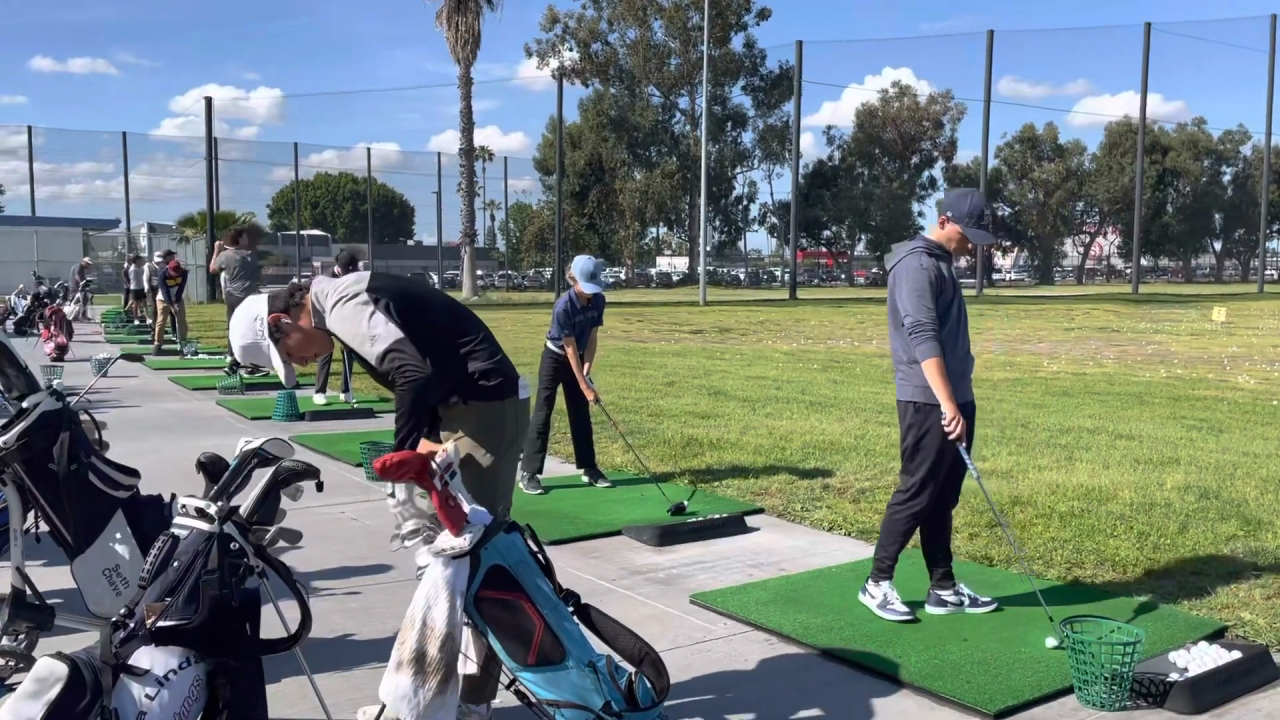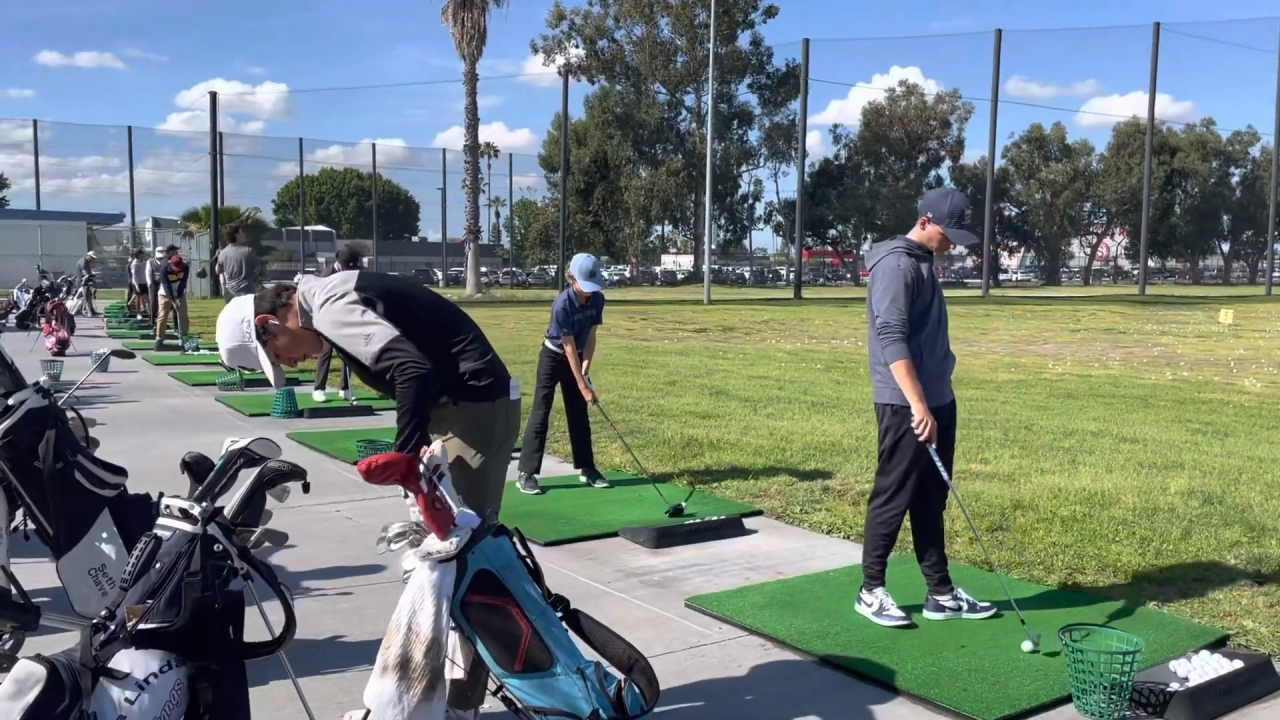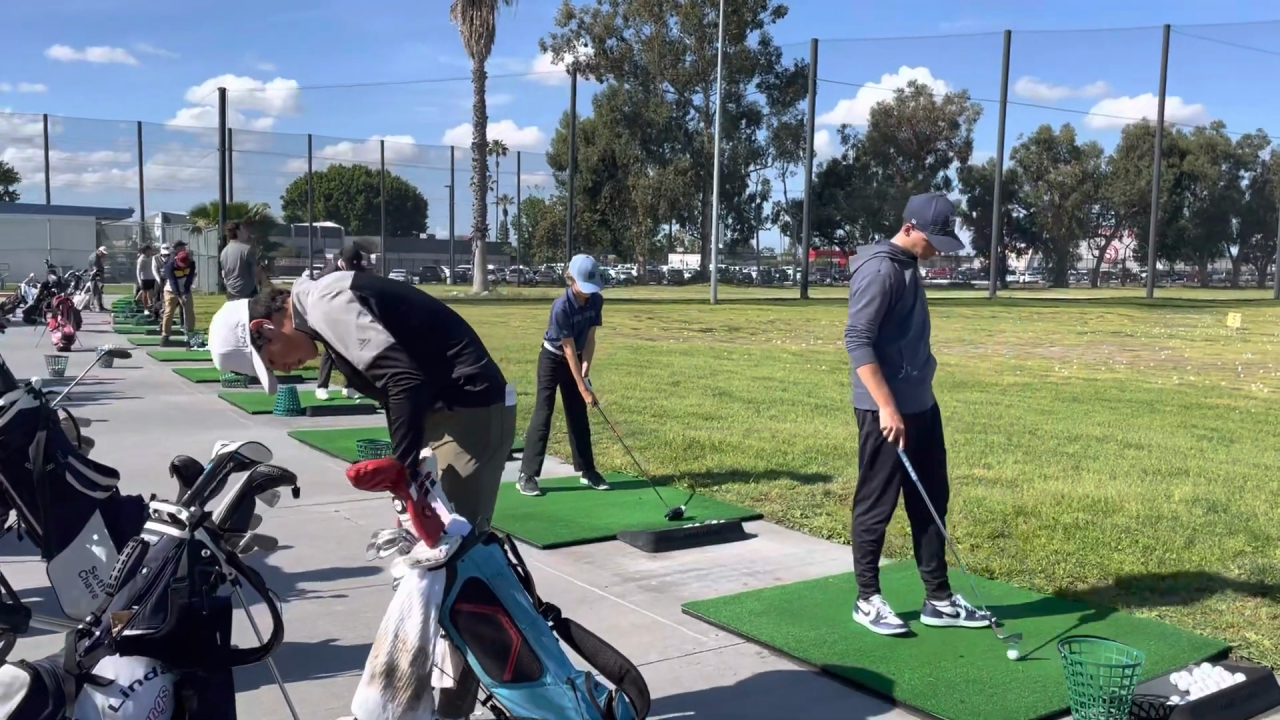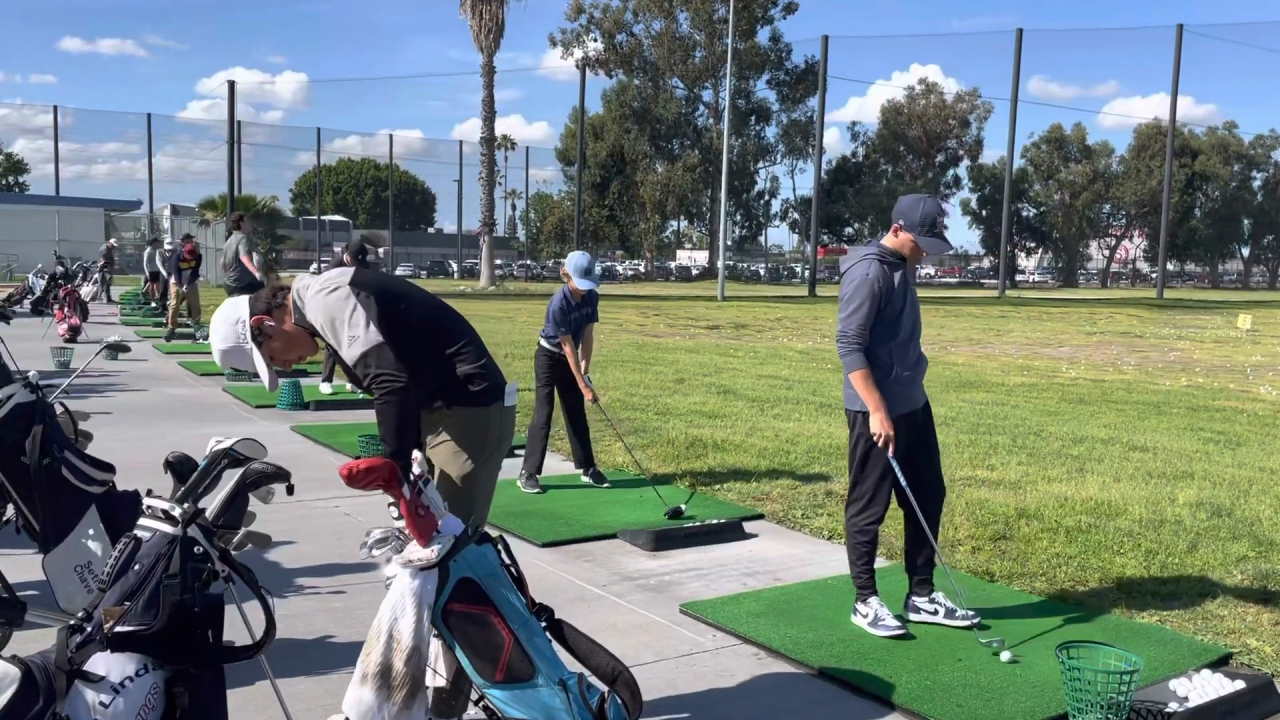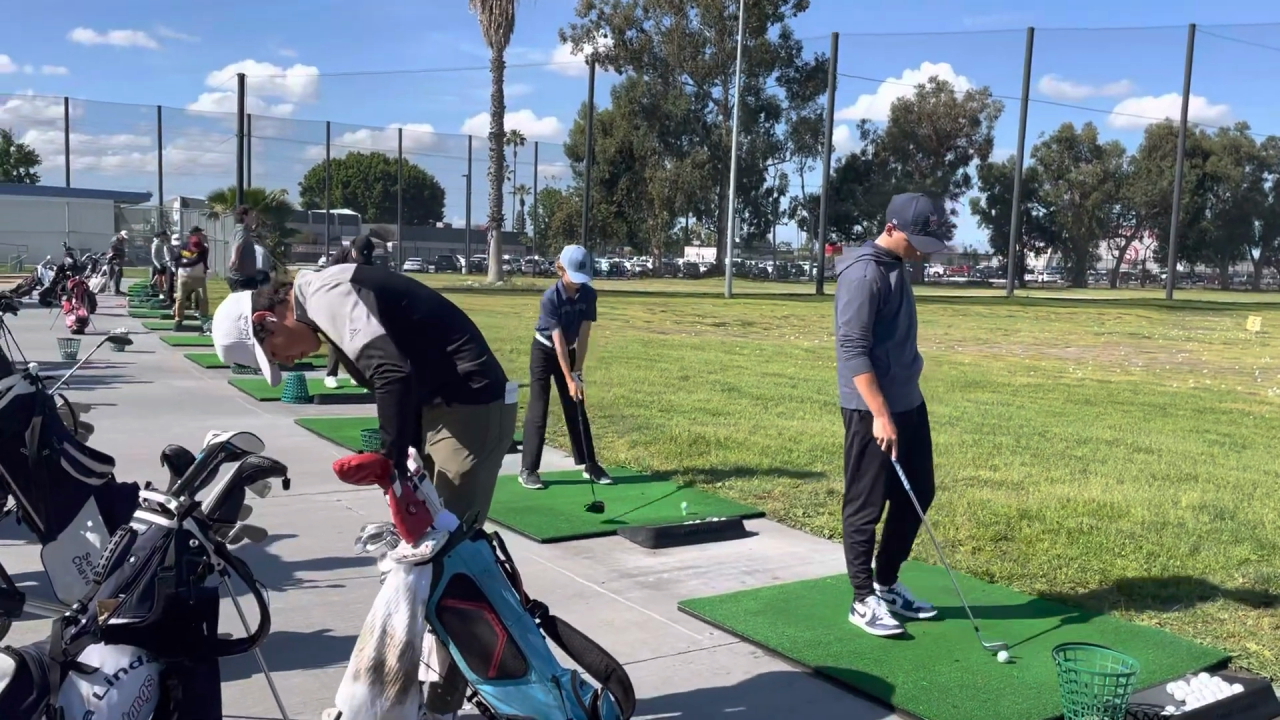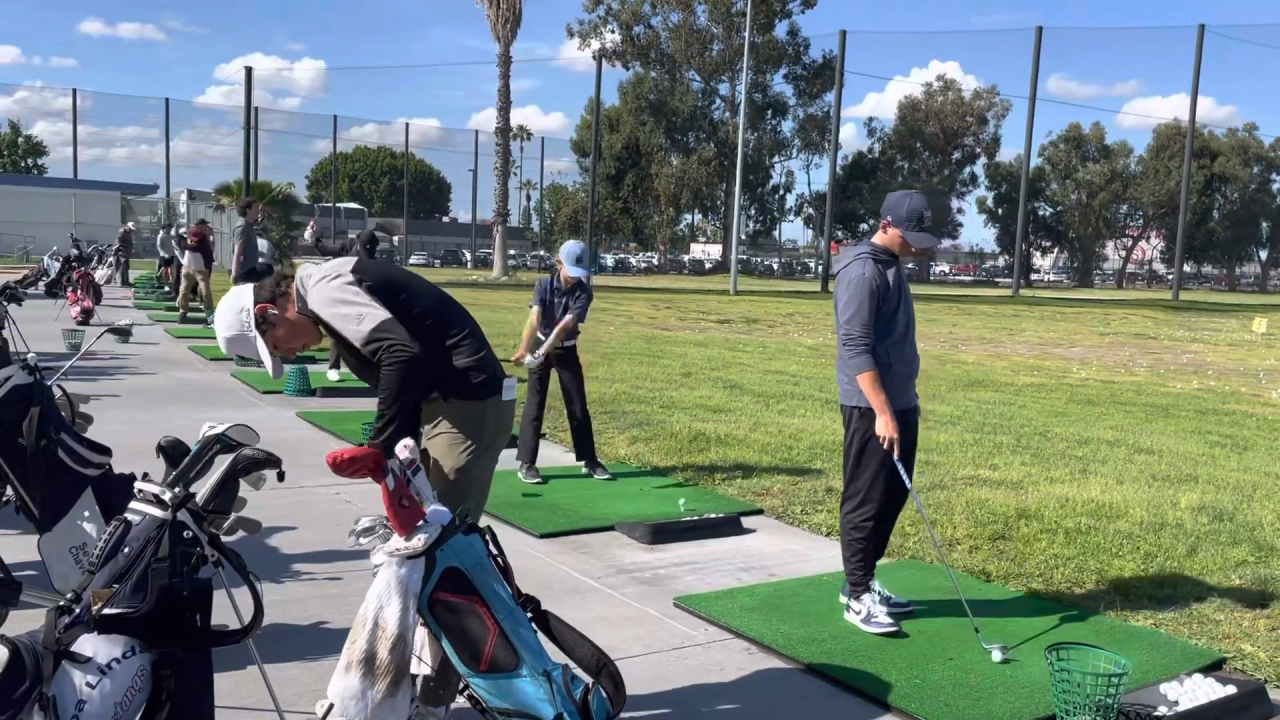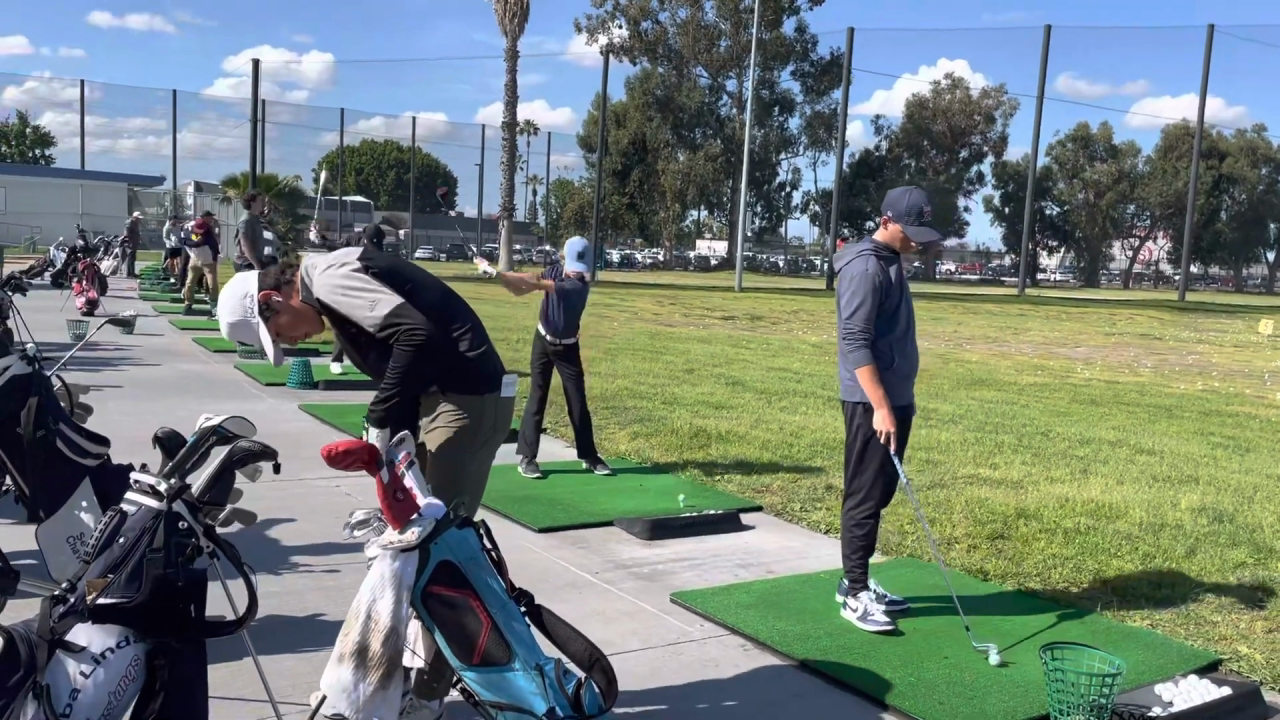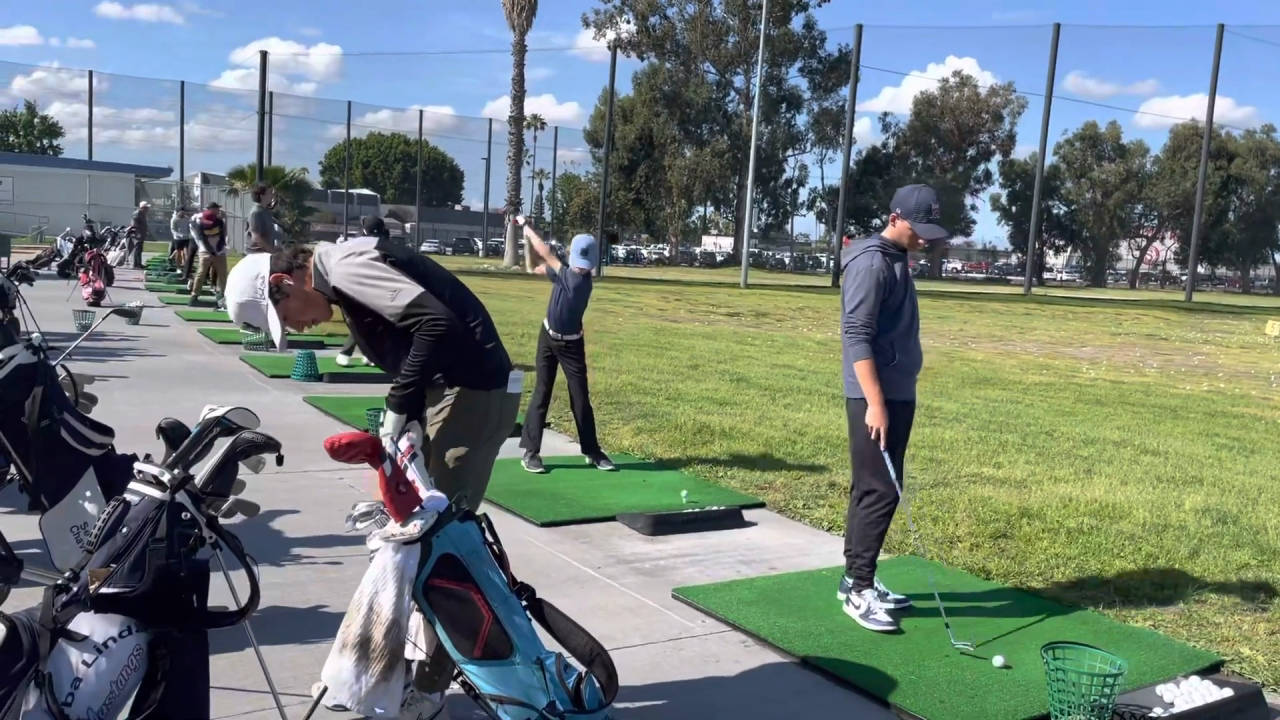
dt=0.2s
person 1, frame 1
left shoulder: (942, 261)
right shoulder: (916, 265)
right elbow: (921, 337)
right wrist: (946, 403)
left hip: (954, 396)
right hip: (928, 401)
left knee: (944, 496)
right knee: (918, 492)
left ankle: (943, 588)
right ankle: (878, 582)
person 1, frame 2
left shoulder: (922, 262)
right shoulder: (896, 265)
right elbow: (892, 339)
right wrist: (918, 404)
left hip: (936, 398)
right hip: (905, 405)
left knee: (930, 499)
right knee: (893, 496)
left ankle: (940, 593)
right ankle: (871, 590)
person 1, frame 3
left shoulder: (908, 266)
right shoulder: (879, 271)
right elbow: (858, 343)
right wrist: (886, 407)
left hip: (920, 403)
right hip: (886, 410)
left knee: (930, 500)
right knee: (876, 504)
left ankle: (938, 599)
right ankle: (867, 599)
person 1, frame 4
left shoulder: (901, 267)
right shoulder: (867, 273)
right elbow: (849, 347)
right wrist: (877, 411)
left hip: (913, 403)
right hip: (877, 410)
left knee: (928, 495)
right knee: (869, 506)
left ankle: (922, 596)
right ankle: (865, 601)
person 1, frame 5
left shoulder: (897, 266)
right shoulder: (863, 274)
right elbow: (852, 351)
right wrist: (880, 415)
left hip: (908, 401)
right hip: (870, 408)
left knee: (917, 493)
right knee: (866, 504)
left ankle: (887, 584)
right ankle: (863, 599)
person 1, frame 6
left shoulder: (893, 263)
right shoulder: (861, 272)
right elbow: (856, 349)
right wrist: (882, 413)
left hip: (902, 399)
right hip: (870, 406)
left knee: (894, 495)
right knee: (864, 501)
left ankle: (864, 579)
right ankle: (857, 595)
person 1, frame 7
left shoulder: (891, 261)
right shoulder: (864, 269)
right elbow: (855, 343)
right wrist: (880, 407)
left hip: (896, 396)
right hip: (871, 401)
left knee: (878, 495)
right knee: (864, 497)
left ankle: (856, 579)
right ankle: (855, 593)
person 1, frame 8
left shoulder: (897, 260)
right shoulder: (870, 264)
right elbow: (857, 338)
right wrist: (875, 403)
left hip: (898, 393)
right hip: (875, 397)
left knee: (876, 488)
right knee: (878, 490)
left ankle: (856, 576)
right ankle: (859, 590)
person 2, frame 1
left shoulder: (343, 304)
right shoulder: (347, 301)
left elbow: (414, 374)
right wrist: (427, 437)
left hip: (485, 404)
right hip: (467, 403)
person 2, frame 2
left shoulder: (330, 303)
right shoulder: (334, 301)
left elbow: (413, 370)
left wrist: (405, 460)
right wrist: (417, 450)
left hip: (475, 404)
right hip: (456, 403)
person 2, frame 3
left shoulder: (328, 304)
right shoulder: (321, 309)
left elbow: (404, 379)
right elbow: (397, 384)
left wrist: (405, 473)
right wrist: (415, 476)
left hip: (473, 407)
right hip: (453, 408)
person 2, frame 4
left shoulder: (324, 299)
right shoulder: (326, 303)
left elbow: (391, 383)
right elbow: (402, 379)
left wrist: (397, 475)
right wrist: (403, 473)
left hip: (468, 410)
right hip: (445, 409)
person 2, frame 5
left shoulder: (325, 294)
right shoulder: (329, 298)
left elbow: (393, 374)
right elbow: (406, 373)
left wrist: (394, 468)
right wrist: (407, 465)
left hip: (469, 407)
right hip: (445, 406)
person 2, frame 6
left shoulder: (323, 287)
right shoulder: (331, 285)
left elbow: (401, 355)
left wrist: (381, 451)
right wrist: (398, 448)
left hip: (466, 404)
right hip: (442, 403)
person 2, frame 7
left shoulder: (329, 277)
right shoulder: (332, 288)
left elbow: (416, 335)
left wrist: (379, 424)
right wrist: (397, 438)
left hip: (467, 396)
right hip: (440, 395)
person 2, frame 8
left shoulder: (346, 265)
right shoulder: (342, 277)
left elbow: (437, 324)
left wrist: (396, 409)
right wrist: (402, 429)
left hip: (474, 392)
right hip: (445, 389)
person 3, frame 1
left shoulder: (598, 301)
right shoulder: (563, 307)
left elbow: (591, 338)
right elbow: (570, 348)
left wrist: (587, 372)
right wrist: (584, 385)
left hip: (577, 359)
right hip: (555, 359)
left knee: (581, 415)
right knee: (543, 414)
left ankle: (589, 469)
right ankle: (528, 474)
person 3, frame 2
left shoulder: (597, 299)
right shoulder: (562, 305)
left elbow: (590, 337)
right elbow: (569, 347)
left wrist: (586, 371)
right wrist: (582, 385)
left hip: (576, 359)
right hip: (553, 358)
left knee: (580, 415)
right knee: (541, 413)
left ankle: (587, 469)
right ankle: (526, 473)
person 3, frame 3
left shoulder: (596, 301)
right shoulder: (561, 307)
left elbow: (590, 339)
right elbow: (569, 349)
left wrist: (586, 374)
right wrist: (582, 388)
left hip: (575, 360)
right hip: (552, 359)
left knee: (579, 417)
right knee: (543, 415)
left ankle: (587, 470)
right ankle: (526, 475)
person 3, frame 4
left shoulder: (591, 298)
right shoulder: (558, 304)
left elbow: (587, 336)
right elbow: (567, 346)
left wrist: (585, 373)
right wrist: (582, 385)
left hip: (569, 358)
right hip: (548, 357)
left knee: (577, 414)
right knee: (543, 413)
left ankle: (588, 468)
right ankle: (528, 473)
person 3, frame 5
left shoulder: (588, 294)
right shoulder: (551, 297)
left elbow: (582, 336)
right elbow: (558, 340)
left wrist: (578, 373)
right wrist: (568, 379)
left hip: (568, 352)
right hip: (544, 351)
left knee: (576, 409)
right knee: (538, 409)
left ankle: (589, 465)
right ankle: (528, 469)
person 3, frame 6
left shoulder: (584, 292)
right shoulder: (544, 285)
left elbow: (565, 326)
right elbow: (534, 319)
left wrist: (542, 352)
right wrist: (524, 349)
left hip: (567, 349)
right hip: (539, 348)
left knee: (578, 406)
right knee: (535, 404)
left ankle: (589, 460)
right ankle: (526, 463)
person 3, frame 7
left shoulder: (579, 287)
right shoulder: (552, 272)
left elbow: (535, 283)
right elbow: (521, 289)
left wrist: (497, 272)
right wrist: (498, 274)
left hip: (567, 348)
right hip: (543, 342)
left knee: (578, 403)
right knee: (537, 399)
left ankle: (589, 456)
right ankle: (527, 457)
person 3, frame 8
left shoulder: (580, 280)
right shoulder: (565, 269)
left elbow: (547, 254)
right elbow: (535, 267)
left wrist: (527, 228)
right wrist: (527, 232)
left hip: (571, 344)
right hip: (548, 337)
left knee: (580, 399)
right knee: (541, 394)
left ankle: (592, 451)
right ankle: (530, 451)
